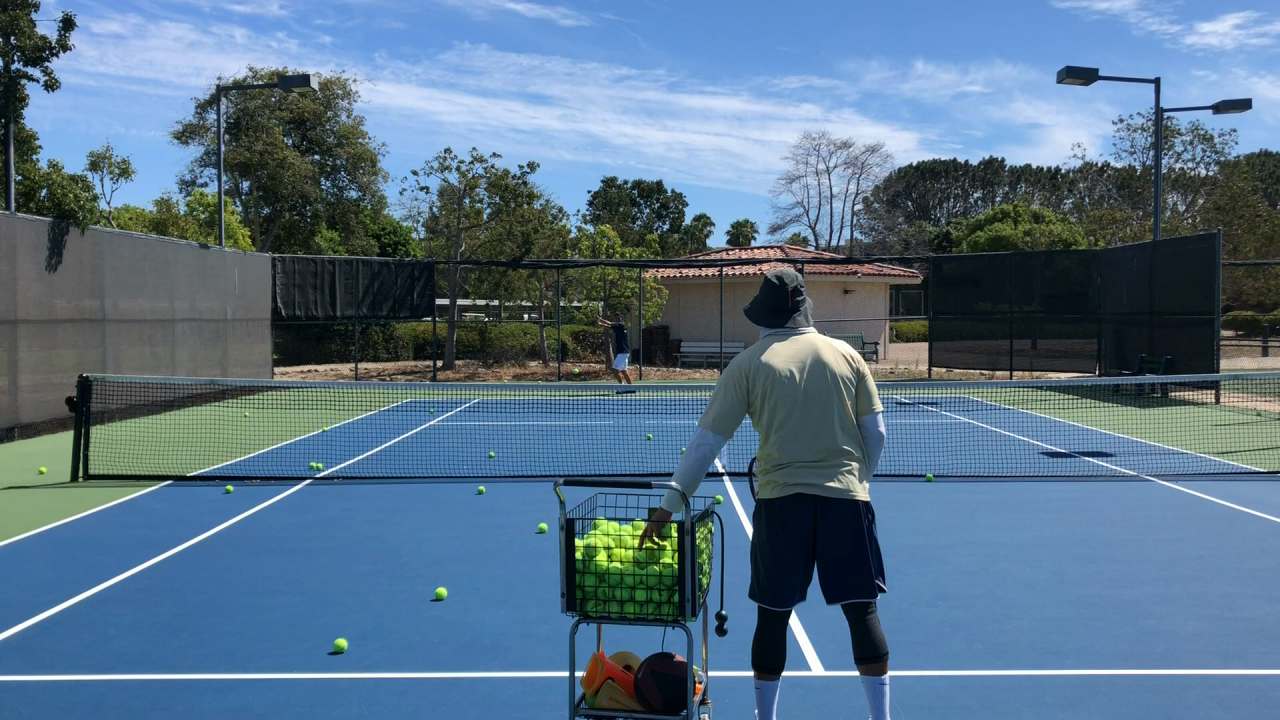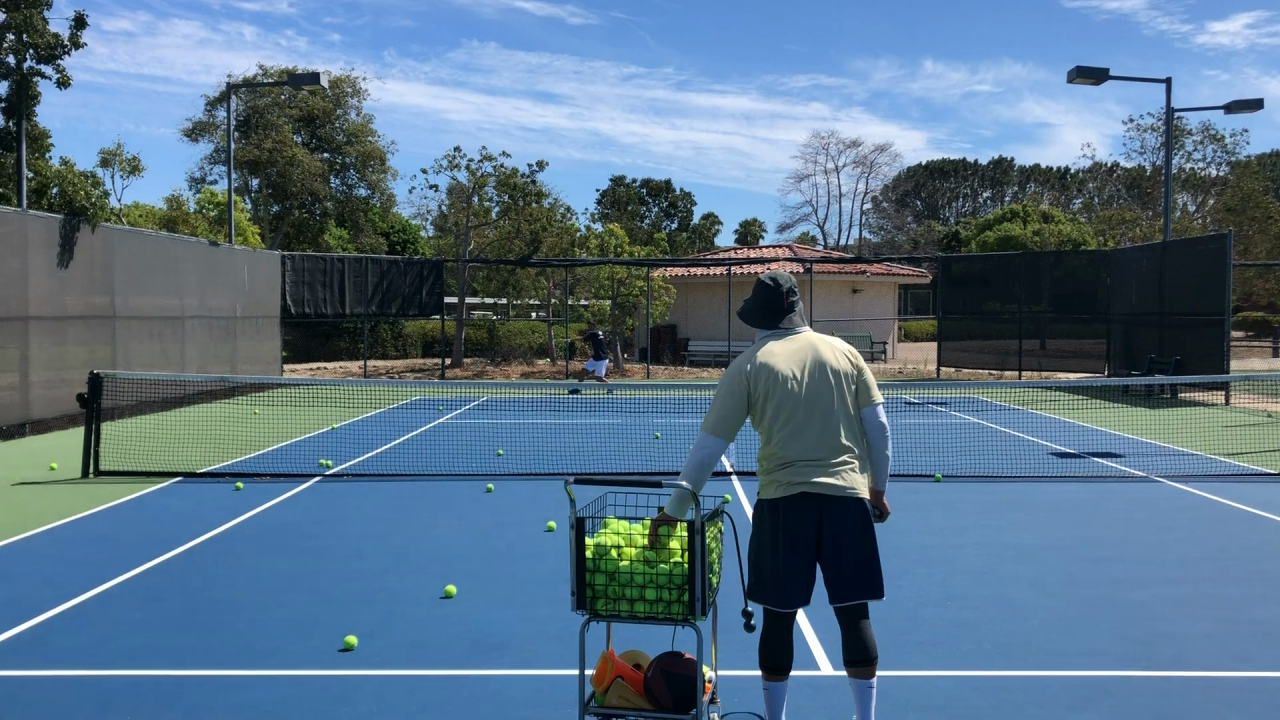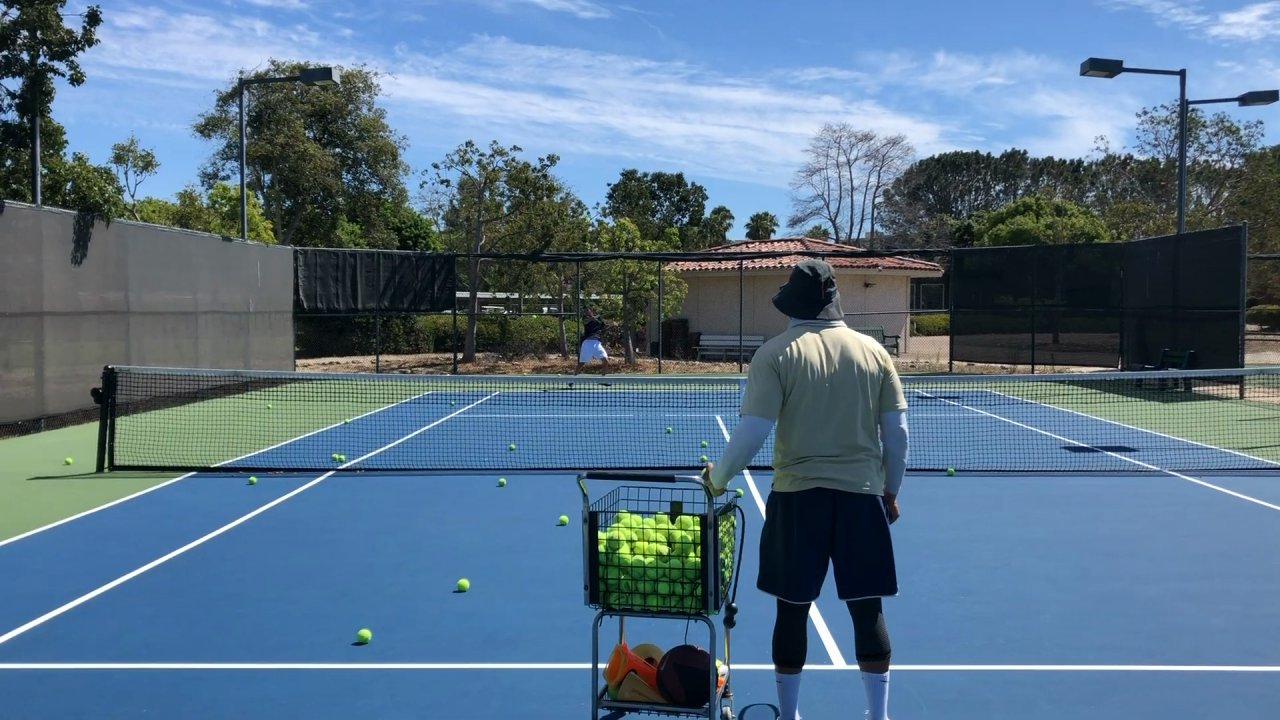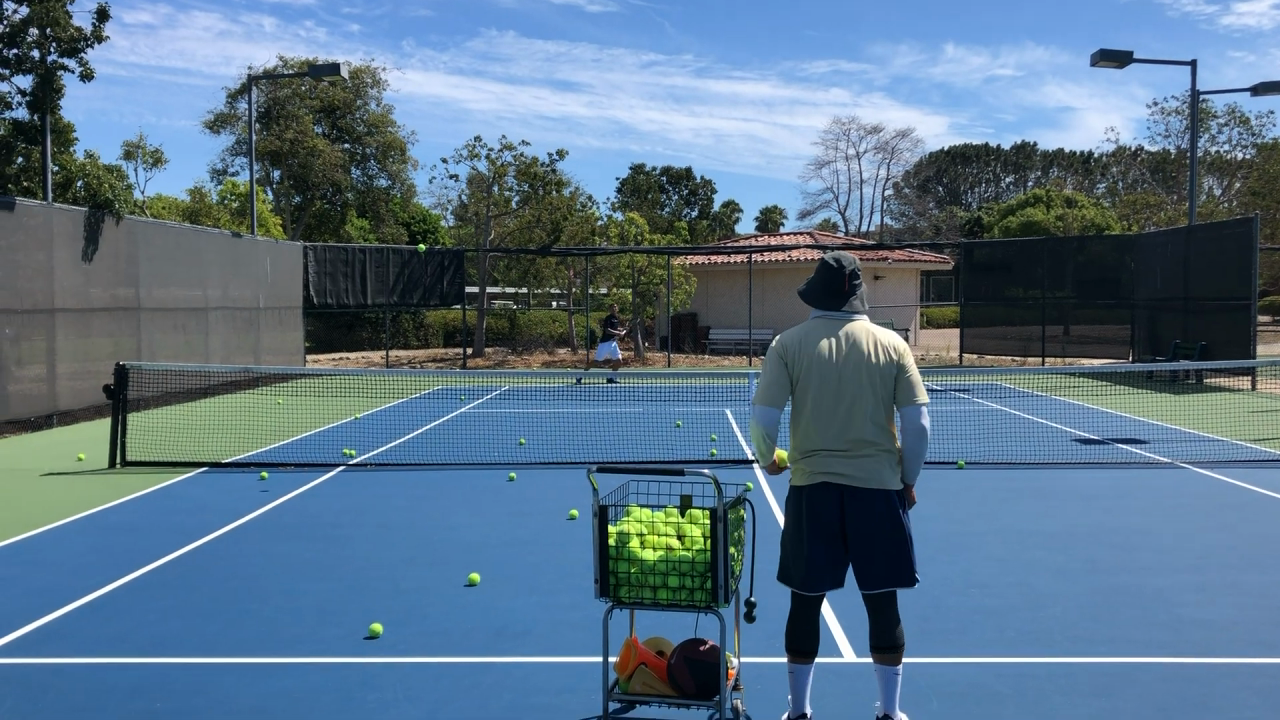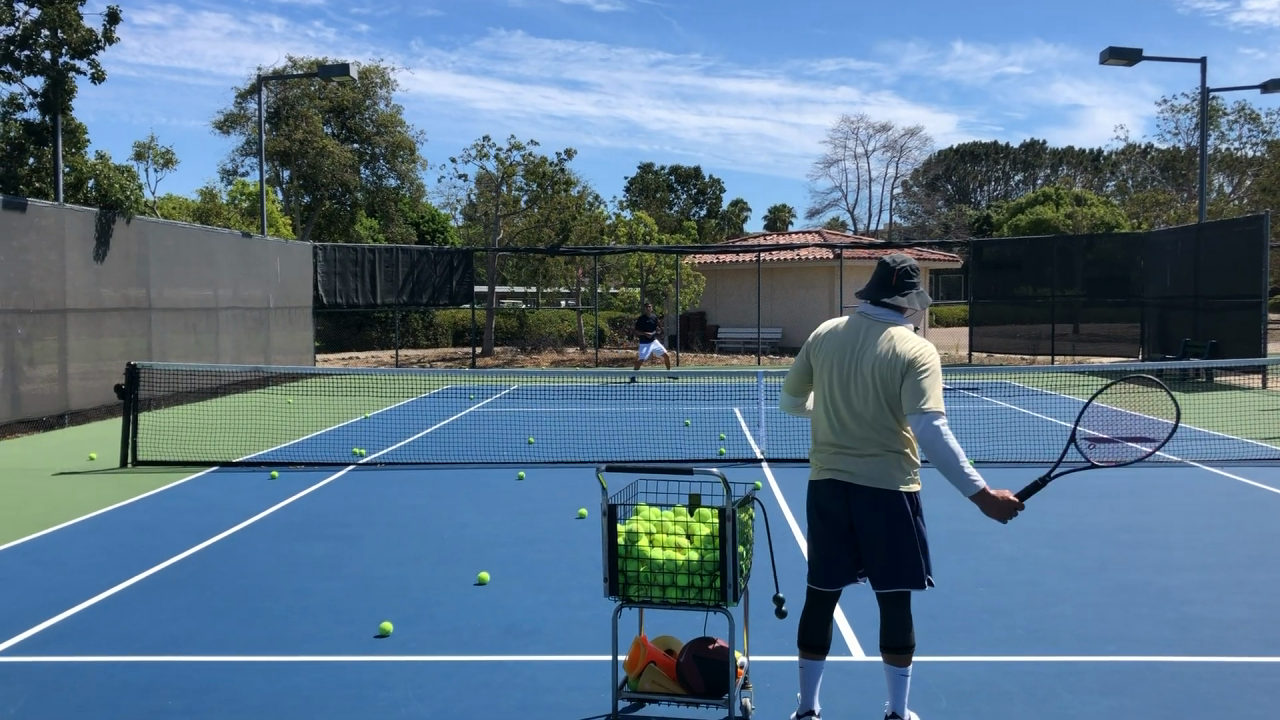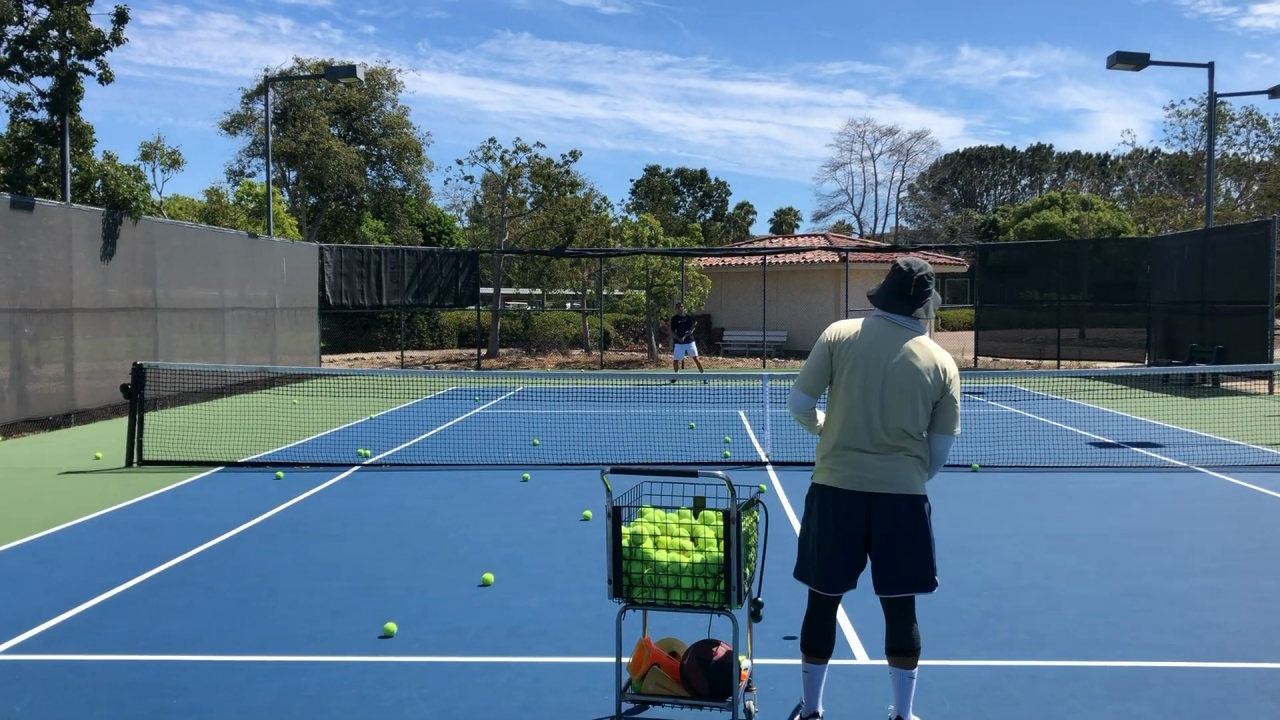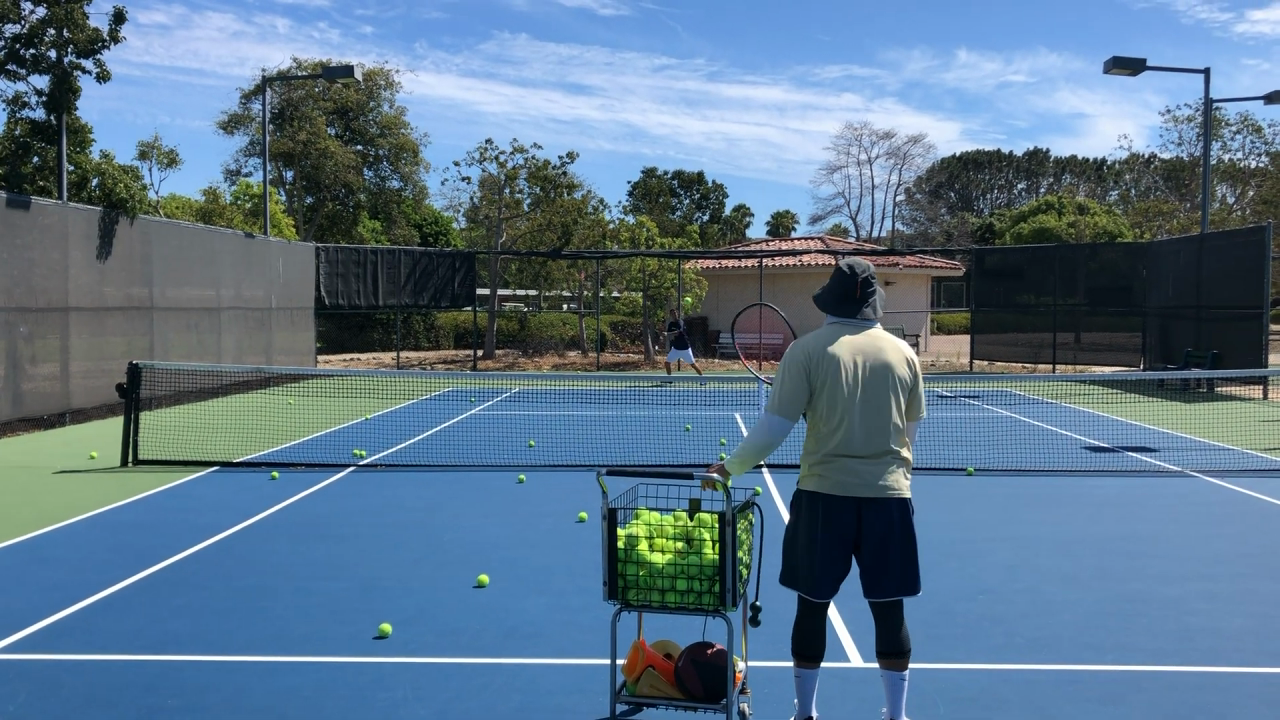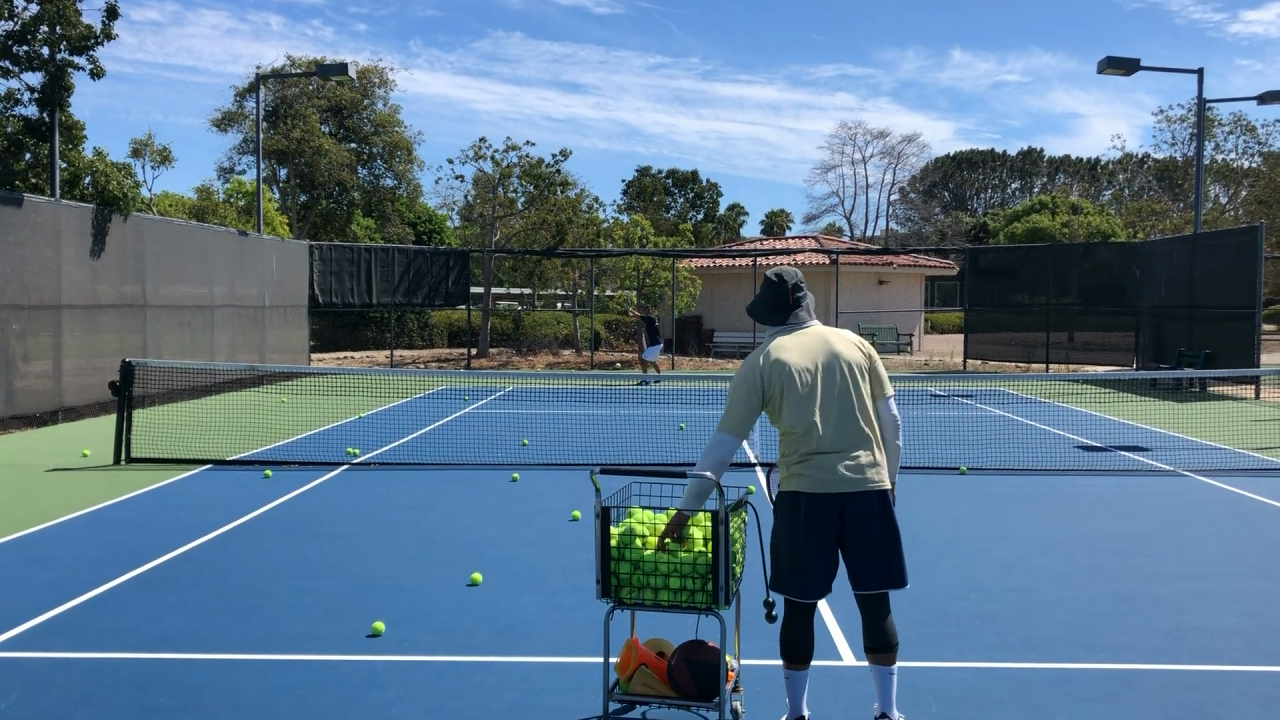
dt=0.4s
person 1, frame 1
left shoulder: (748, 364)
right shoulder: (845, 354)
left elbow: (705, 444)
right elbow: (876, 433)
left wrist: (667, 507)
left hip: (782, 502)
right hip: (845, 500)
left knee: (773, 615)
right knee: (862, 611)
person 1, frame 2
left shoulder: (748, 366)
right shoulder: (844, 351)
left elbow: (707, 448)
right elbow: (877, 426)
left wrist: (672, 510)
right wrist: (878, 488)
left hip: (784, 502)
right hip: (848, 499)
left knee: (778, 616)
right knee: (854, 614)
person 1, frame 3
left shoulder: (776, 353)
right shoulder: (872, 351)
left elbow: (751, 432)
right elbow: (897, 432)
left wrist: (718, 479)
right wrist: (890, 492)
left hip: (797, 496)
right hip: (861, 496)
left knee: (791, 609)
right knee: (867, 610)
person 1, frame 4
left shoulder: (788, 344)
right shoulder: (891, 344)
left elbow: (763, 420)
right elbow: (918, 424)
left wrist: (769, 458)
right wrist: (908, 480)
left hip: (812, 489)
right hip: (877, 488)
left knee: (805, 601)
right knee: (882, 602)
person 1, frame 5
left shoulder: (824, 333)
right shoulder: (916, 352)
left elbow: (790, 400)
right elbow: (932, 433)
right wrist: (981, 493)
left hip: (827, 484)
right hip: (887, 490)
left knee: (820, 595)
right knee: (894, 602)
person 1, frame 6
left shoulder: (839, 334)
right shoulder: (940, 361)
left elbow: (798, 404)
right elbow: (940, 451)
left hip: (836, 488)
right hip: (902, 496)
left knee: (822, 602)
right knee: (900, 607)
person 1, frame 7
left shoulder: (808, 349)
right shoulder: (902, 352)
left elbow: (774, 427)
right elbow: (910, 428)
left wrist: (731, 466)
left hip: (824, 495)
right hip: (887, 497)
left knee: (812, 608)
right knee: (888, 611)
person 1, frame 8
left shoulder: (760, 363)
right shoulder: (854, 343)
left elbow: (722, 446)
right elbow: (890, 419)
left wrist: (686, 510)
right wrist: (888, 476)
left hip: (805, 494)
right hip: (869, 489)
left knee: (800, 608)
right knee: (876, 604)
